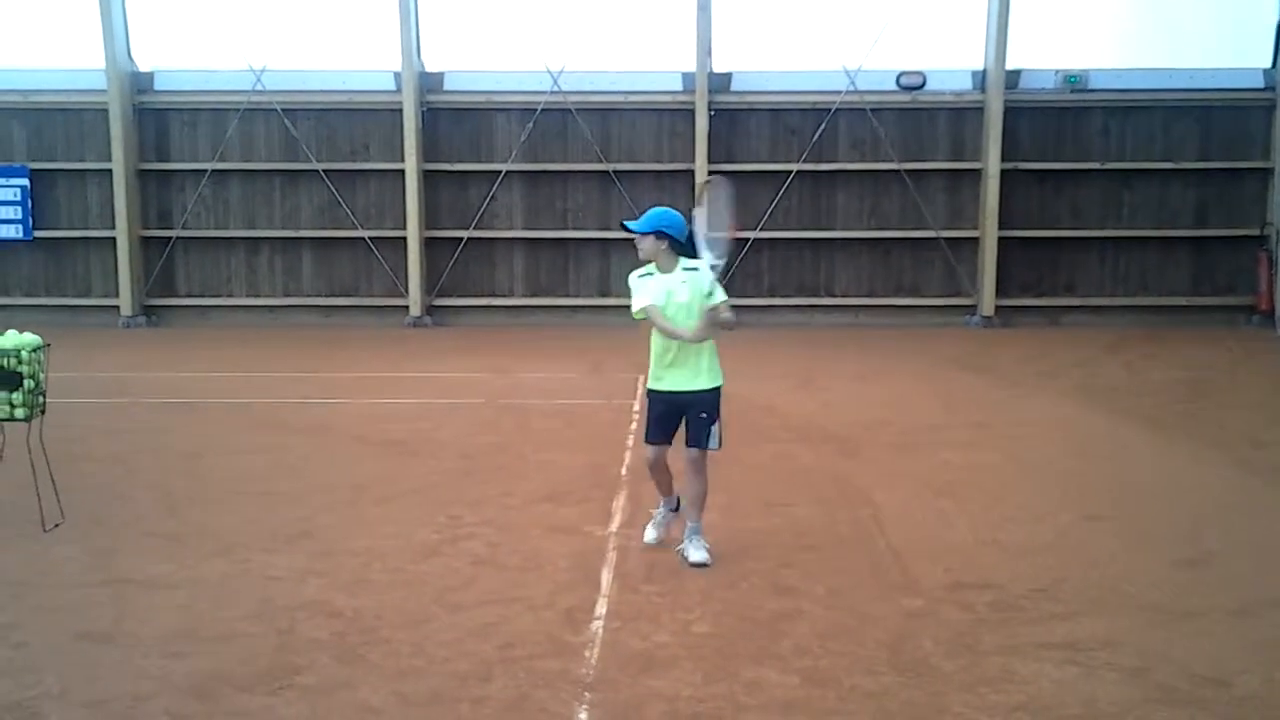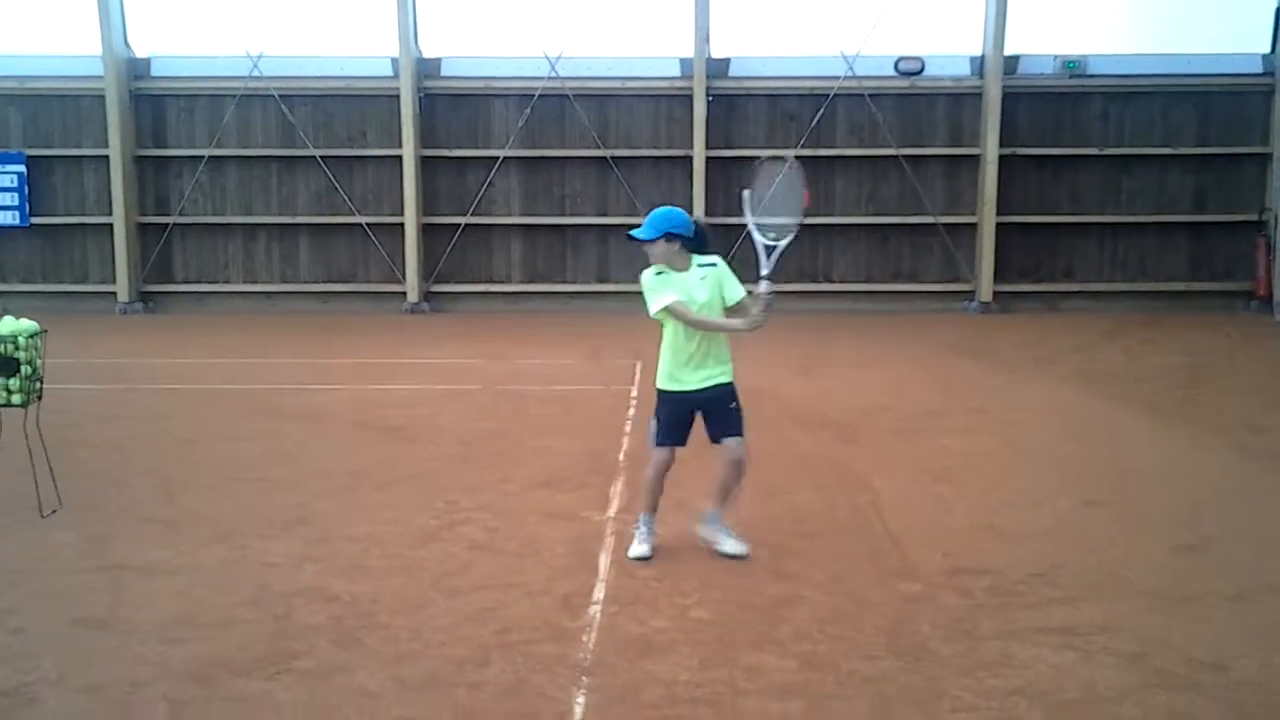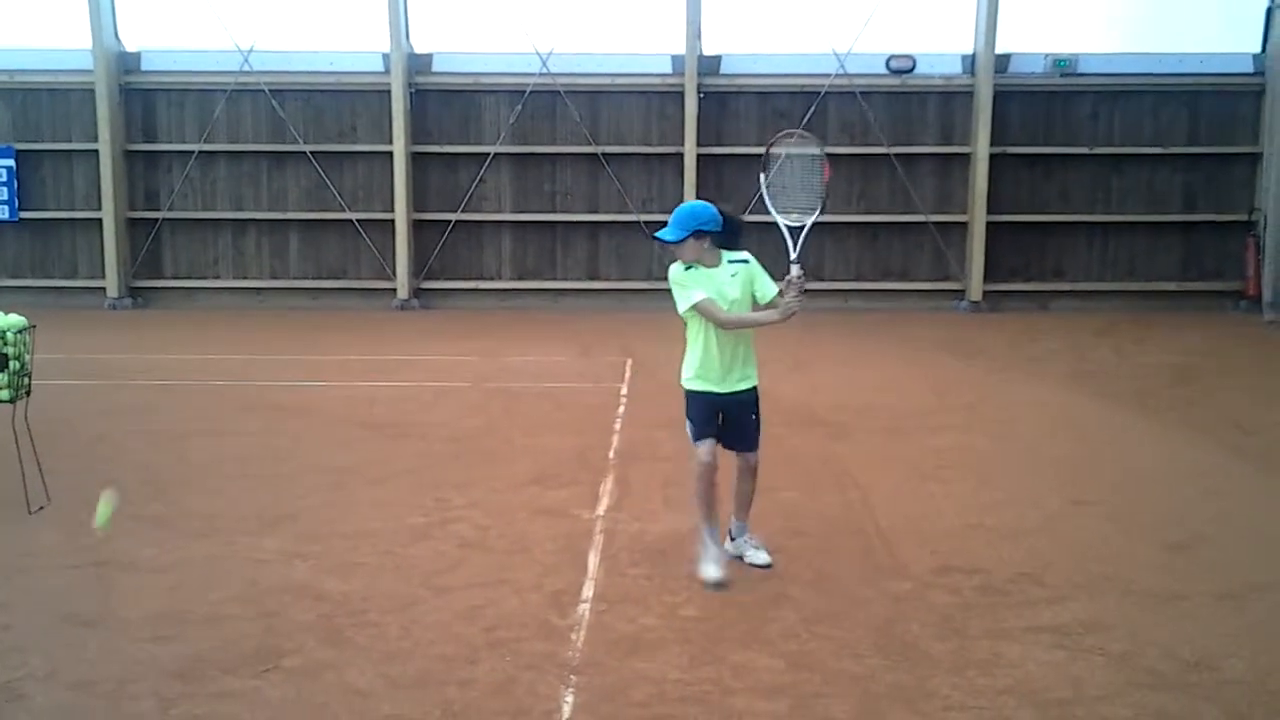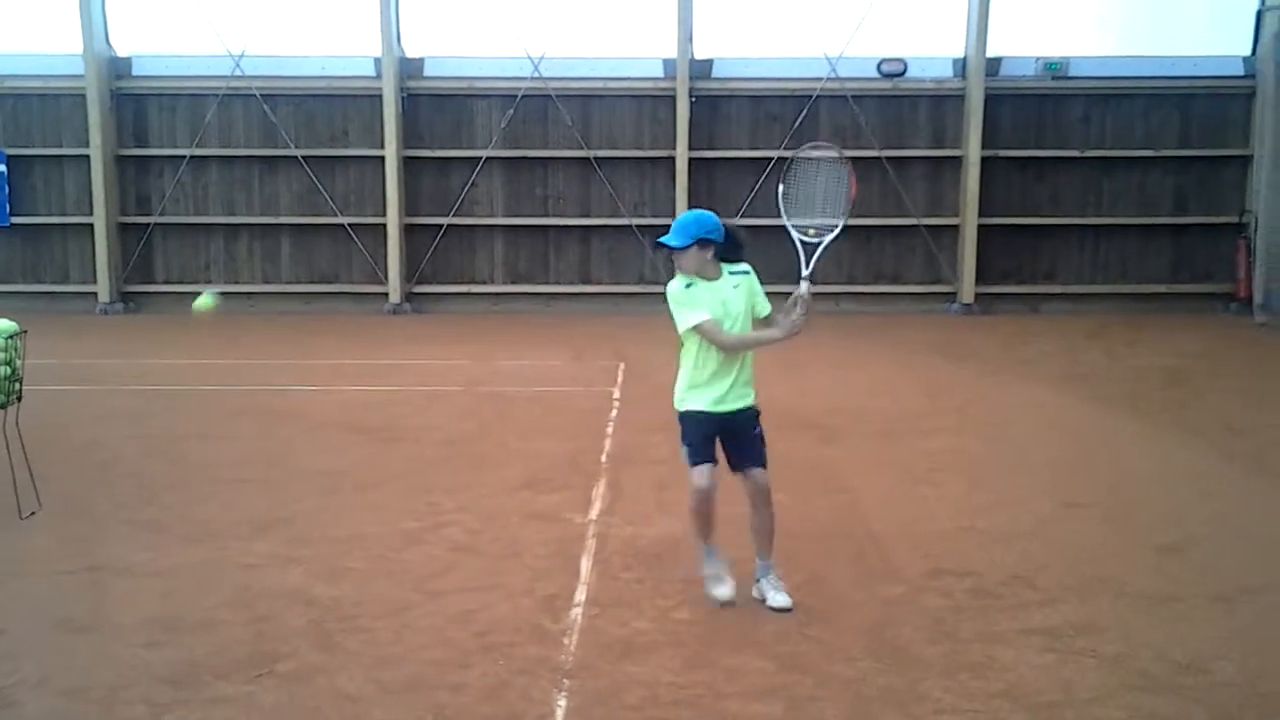
dt=0.3s
person 1, frame 1
left shoulder: (698, 271)
right shoulder: (640, 279)
left elbow: (727, 318)
right elbow: (657, 322)
left wrist: (716, 319)
right wrist: (690, 334)
left hip: (702, 381)
right hip: (662, 382)
left knee: (696, 457)
right knee: (653, 456)
left ankle: (693, 536)
right ankle: (669, 505)
person 1, frame 2
left shoulder: (714, 267)
right shoulder: (652, 279)
left elbow: (743, 311)
right elbow: (689, 319)
left wrist: (757, 309)
right wrist: (739, 324)
left hip: (717, 379)
right hip: (674, 383)
left knee: (735, 455)
right knee: (661, 459)
left ankle: (714, 522)
right ankle: (645, 528)
person 1, frame 3
left shoulder: (744, 263)
right shoulder: (679, 274)
left elbow: (774, 307)
right elbow: (722, 319)
left wrist: (789, 296)
right wrist: (775, 315)
left hip: (742, 381)
right hip: (701, 383)
left knee: (748, 462)
right knee: (705, 459)
left ankle: (739, 536)
right ankle: (709, 542)
person 1, frame 4
left shoulder: (743, 276)
right shoulder: (679, 290)
left elbow: (768, 325)
right elbow: (723, 342)
left wrist: (792, 313)
right wrist: (779, 333)
left hip: (739, 401)
right hip: (697, 404)
left knee: (759, 484)
right knee: (702, 486)
left ankle: (766, 575)
right ankle: (711, 560)
